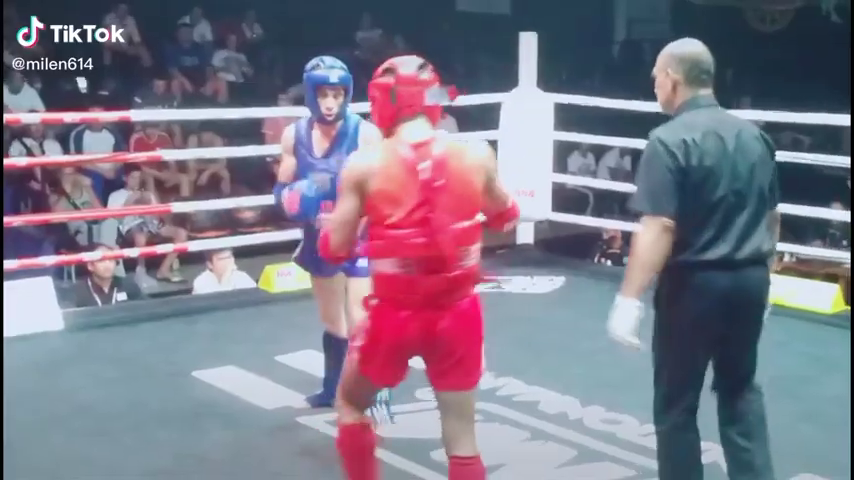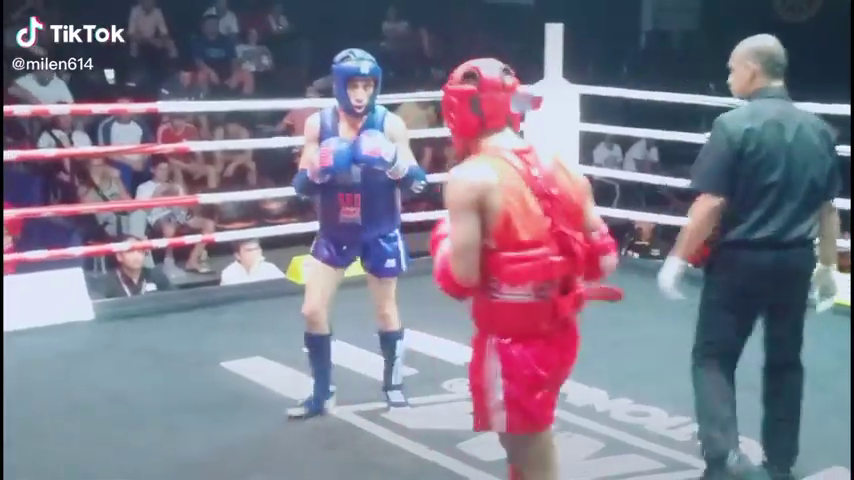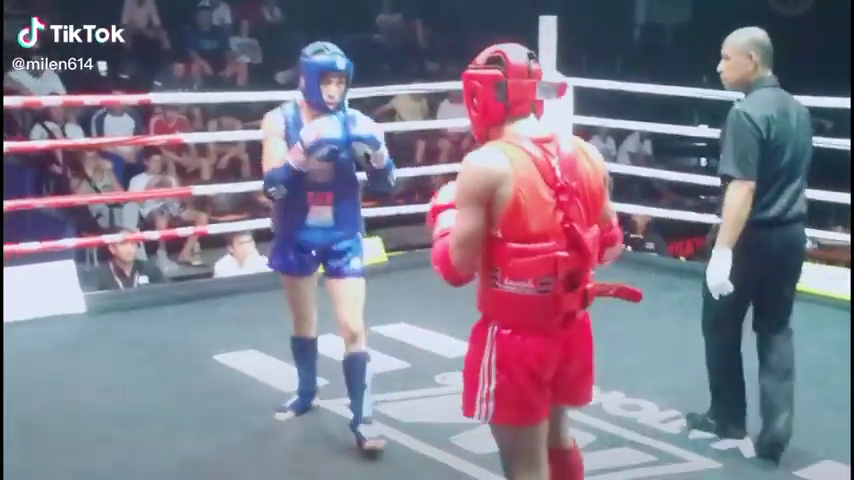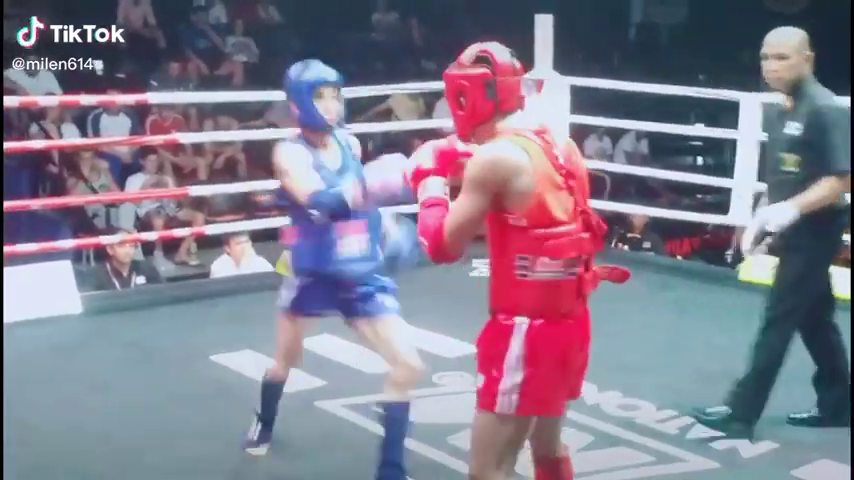
dt=0.5s
person 1, frame 1
left shoulder: (668, 139)
right shoulder: (753, 135)
left elbow: (657, 227)
right elbow: (772, 215)
left wrist: (629, 300)
left hip: (695, 284)
right hip: (749, 280)
left knee: (676, 402)
right knee: (740, 389)
person 1, frame 2
left shoulder: (733, 124)
right shoulder: (817, 129)
left elbow: (710, 203)
right elbow: (828, 207)
left wrist: (677, 259)
right wrist: (828, 264)
left hip: (741, 260)
right hip: (795, 260)
left knee: (712, 360)
right knee: (784, 361)
person 1, frame 3
left shoulder: (747, 113)
right shoulder: (797, 110)
left elbow: (743, 187)
left wrist: (722, 250)
left hip: (752, 237)
right hip: (790, 234)
left knee: (721, 326)
right knee: (775, 330)
left ankle: (728, 417)
right ankle: (776, 421)
person 1, frame 4
right shoulder: (781, 111)
left wrist: (794, 208)
right wrist: (759, 220)
left hip: (814, 231)
right hip: (795, 230)
left knee: (779, 320)
right knee: (815, 319)
left ankle: (740, 410)
person 2, frame 1
left shoulder: (365, 162)
right shoulder: (476, 155)
left elbow: (334, 248)
right elbow: (507, 217)
left wrist: (339, 209)
left hip: (395, 313)
right hip: (458, 310)
left knee: (350, 406)
right knee: (460, 437)
person 2, frame 2
left shoulder: (471, 178)
right shoulder: (563, 168)
left elbow: (460, 281)
right elbow: (603, 260)
left wrist: (443, 239)
left hip: (512, 344)
right hip: (562, 333)
right knee: (532, 433)
person 2, frame 3
left shoulder: (486, 164)
right shoulder: (586, 156)
left elbow: (456, 267)
right elbow: (609, 246)
left wrist: (444, 211)
left hip: (515, 338)
right hip: (572, 328)
right knee: (554, 435)
person 2, frame 4
left shoulder: (495, 157)
right shoulder: (555, 145)
left elbow: (443, 247)
left wrist: (429, 179)
left hip: (531, 329)
right hip: (570, 320)
right knee: (546, 443)
person 3, frame 1
left shoulder: (364, 132)
right shoulder: (294, 135)
right elbow: (283, 187)
right wrist: (290, 199)
right hip: (319, 239)
left knee: (361, 321)
right knee: (331, 321)
right ankle: (334, 390)
person 3, frame 2
left shoulder: (390, 125)
right shoulder: (317, 124)
left elbow: (417, 183)
right elbow: (301, 185)
left wrist: (394, 162)
right wrist: (317, 169)
left hip: (380, 232)
right hip: (334, 232)
left knee: (386, 314)
right knee: (312, 311)
left ankle: (393, 382)
right ankle: (321, 391)
person 3, frame 3
left shoulder: (356, 122)
right shoulder: (279, 121)
left elbow: (386, 184)
right elbow: (273, 187)
left wrist: (376, 150)
right wrist: (303, 151)
left hip: (343, 237)
right hip: (296, 237)
left knee: (353, 329)
right knee: (303, 324)
left ankle: (362, 419)
right ankle: (306, 392)
person 3, frame 4
left shoulder: (350, 145)
right shoulder: (293, 152)
right elbow: (320, 201)
right wrist: (368, 186)
left hip: (362, 275)
right hip: (318, 274)
left knee: (408, 368)
right knee: (284, 365)
right ankle: (264, 422)
